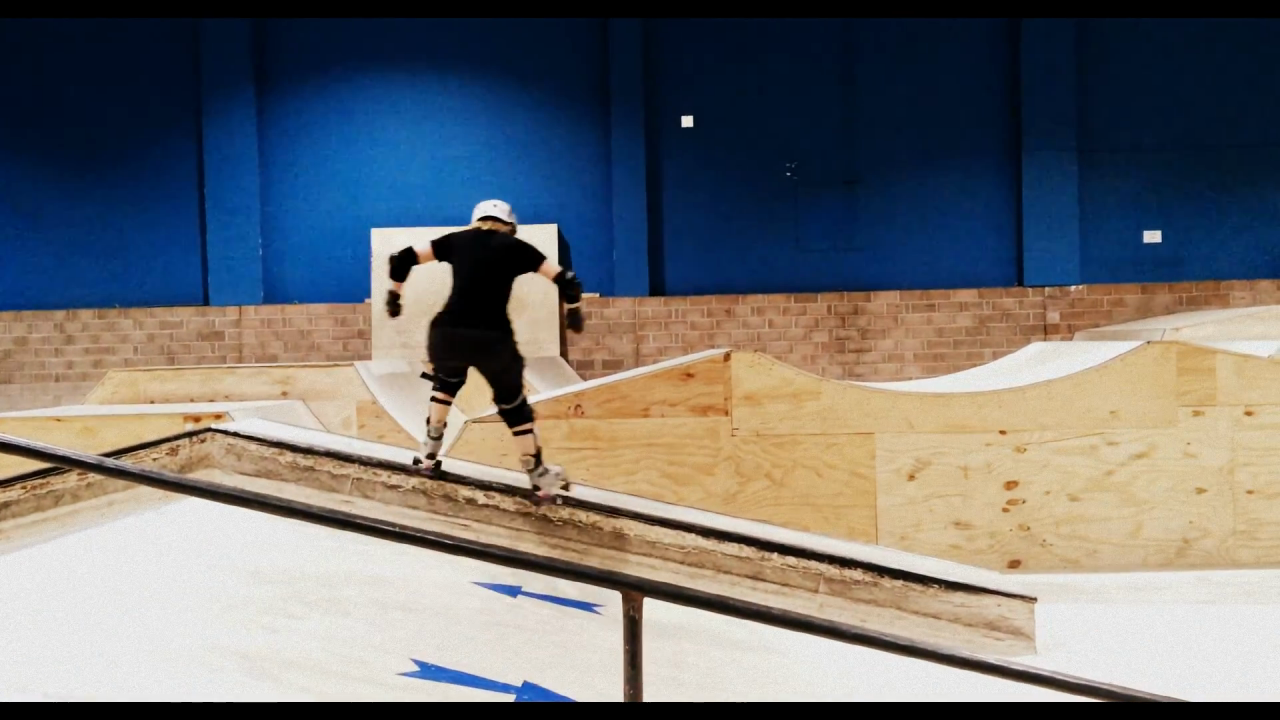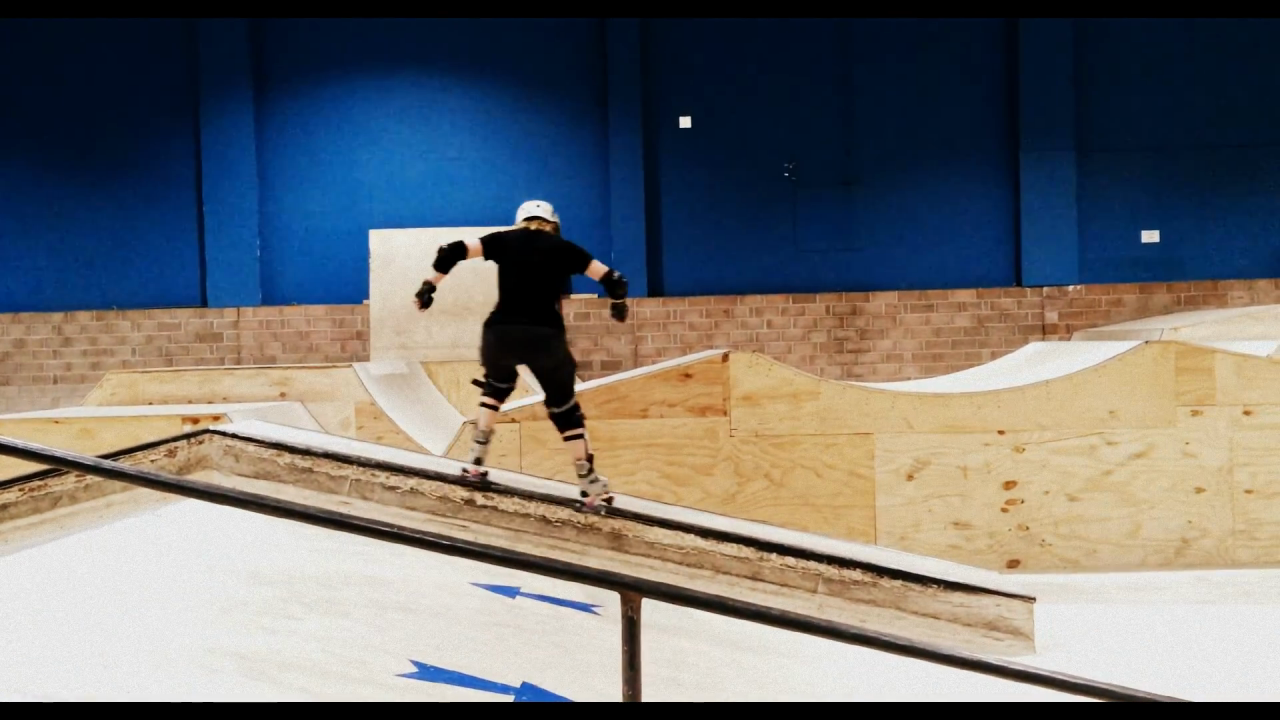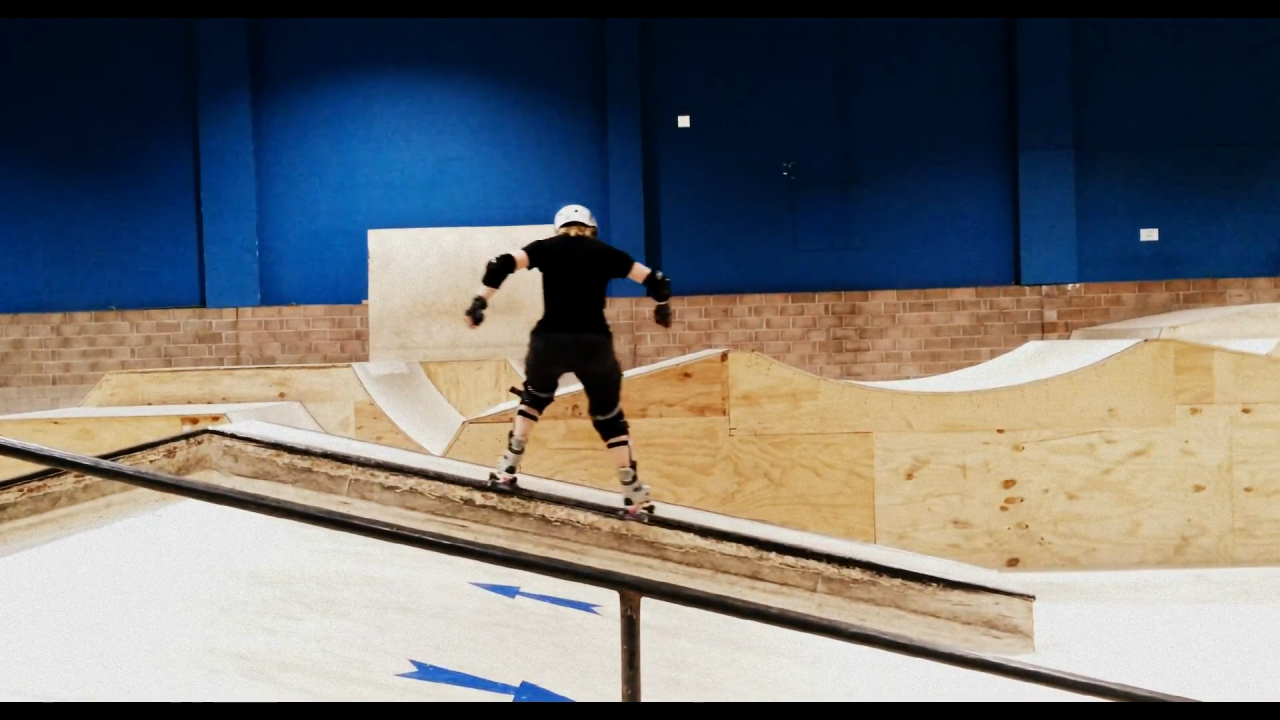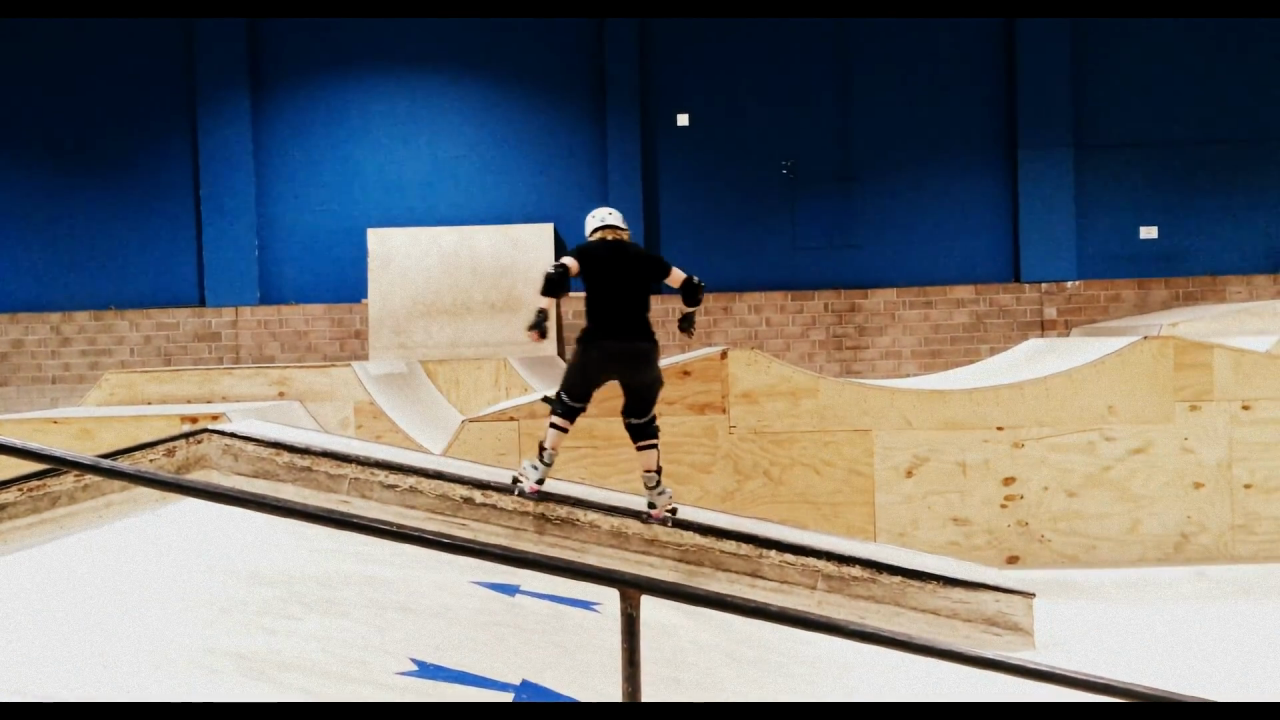
dt=0.2s
person 1, frame 1
left shoulder: (458, 240)
right shoulder: (518, 249)
left elbow: (404, 257)
right elbow: (565, 280)
left wrist: (394, 295)
right wrist: (574, 312)
left hip: (446, 334)
right hip: (492, 338)
left knee: (447, 380)
right knee: (514, 407)
left ankle: (429, 454)
right ankle: (542, 480)
person 1, frame 2
left shoulder: (503, 240)
right shoulder: (563, 248)
left elbow: (452, 251)
right elbow: (613, 279)
left wrist: (428, 286)
right wrist: (619, 304)
left hip: (501, 333)
right hip: (545, 337)
left knee: (497, 387)
right knee: (564, 409)
left ankle: (475, 462)
right ankle: (590, 485)
person 1, frame 3
left shoulder: (546, 248)
right shoulder: (605, 253)
left elbow: (503, 264)
right elbow: (655, 280)
left wrist: (480, 302)
right wrist: (663, 307)
left hip: (549, 341)
right hip: (594, 344)
left knee: (535, 396)
right knee: (608, 417)
left ankle: (507, 469)
right ankle: (634, 494)
person 1, frame 4
left shoulder: (588, 252)
right shoulder: (644, 257)
left elbow: (558, 274)
right elbow: (691, 285)
left wrist: (541, 315)
right wrist: (688, 315)
left hip: (597, 348)
right hip: (641, 350)
left knee: (567, 404)
right knee: (641, 421)
left ankle: (535, 476)
right ankle: (657, 499)
